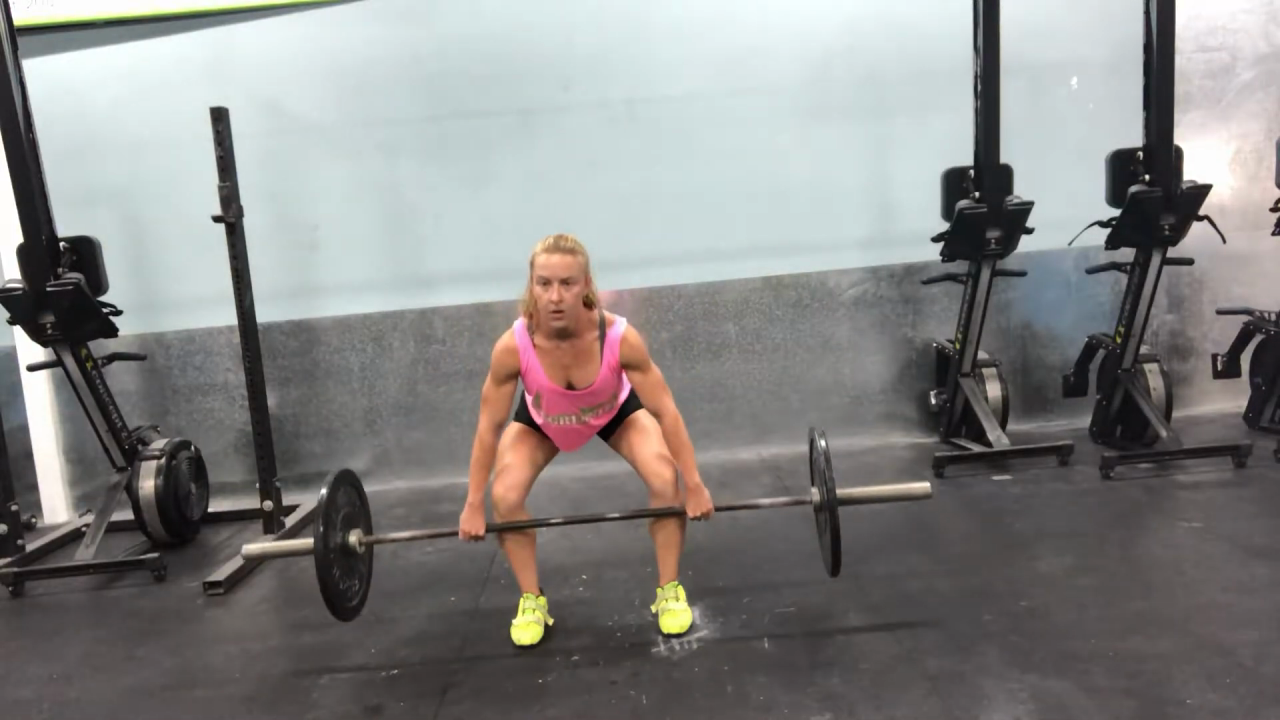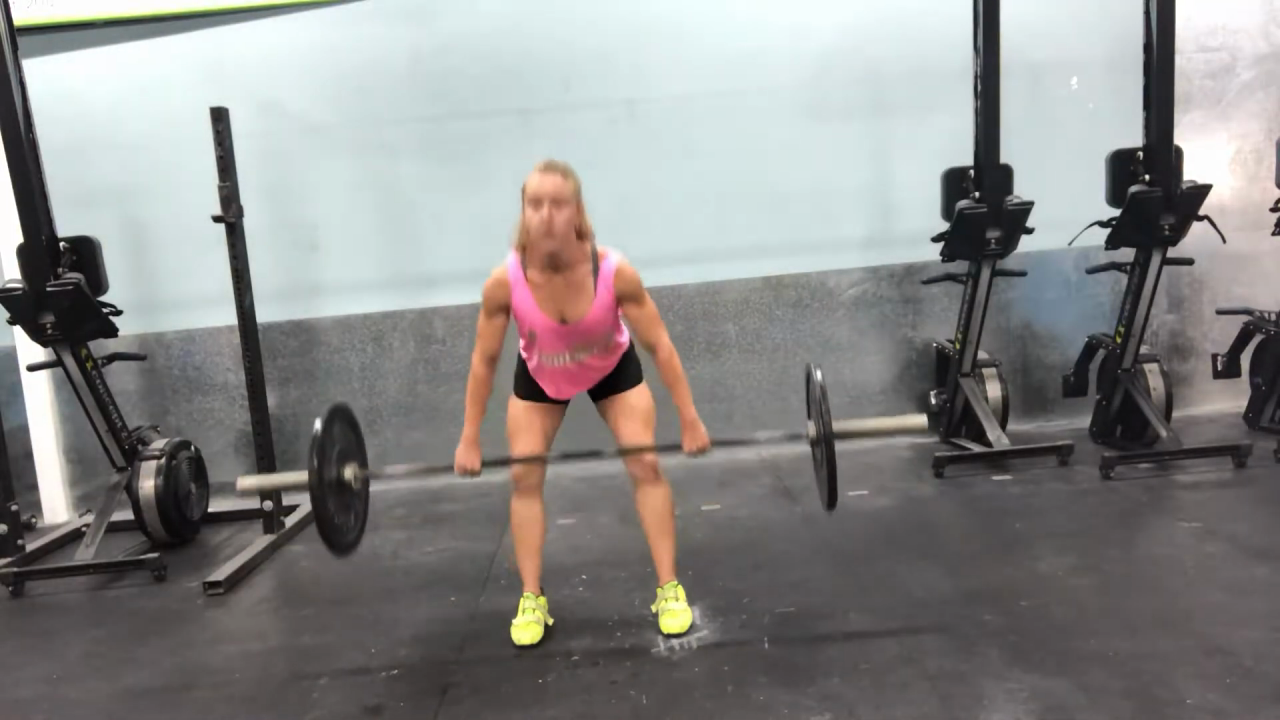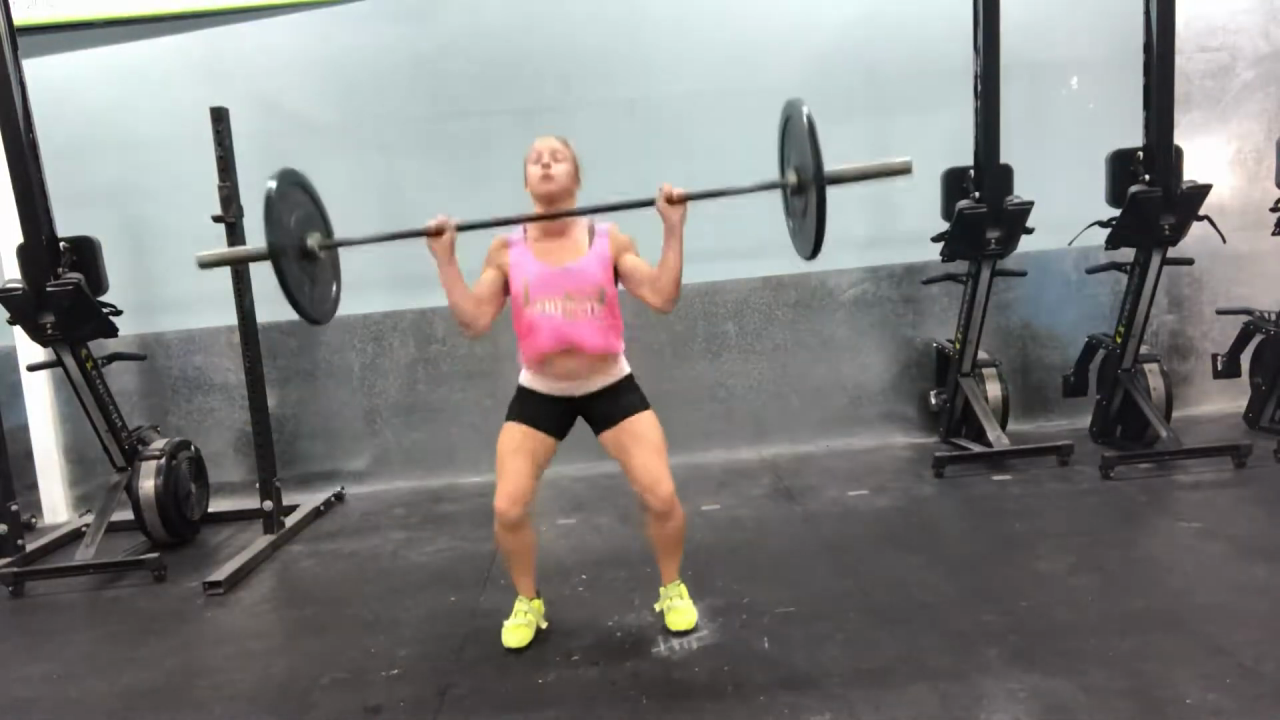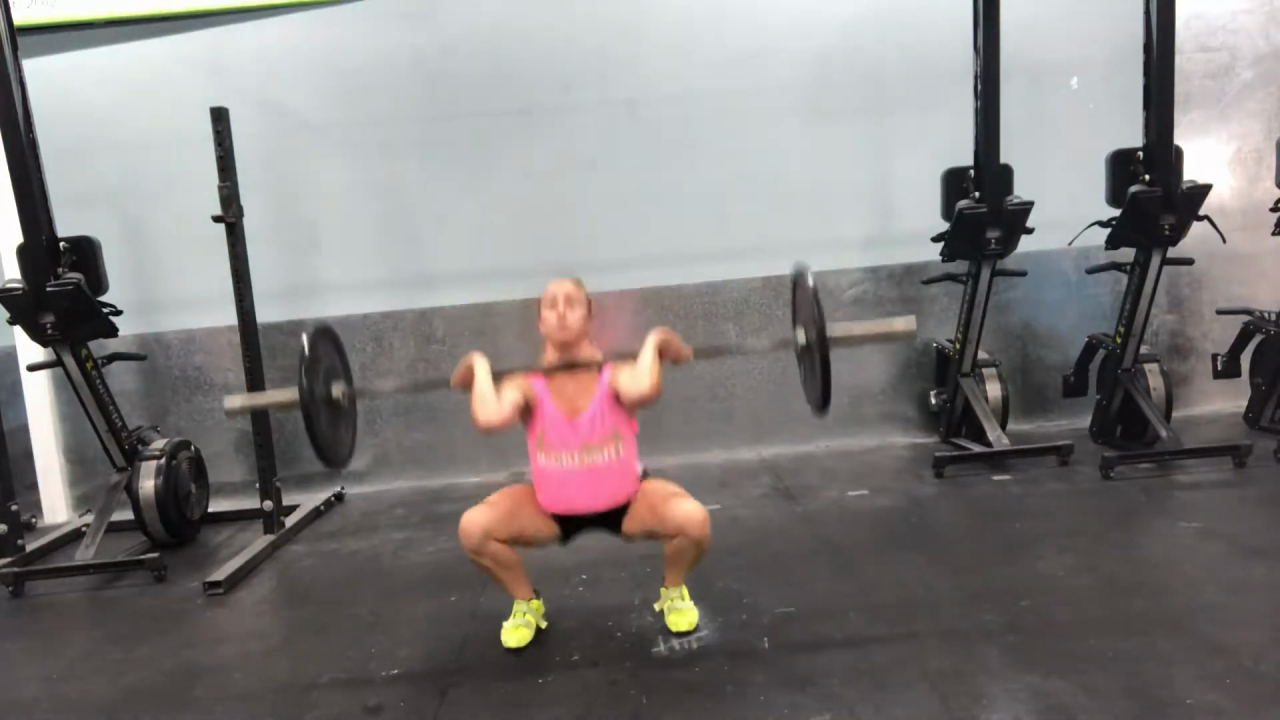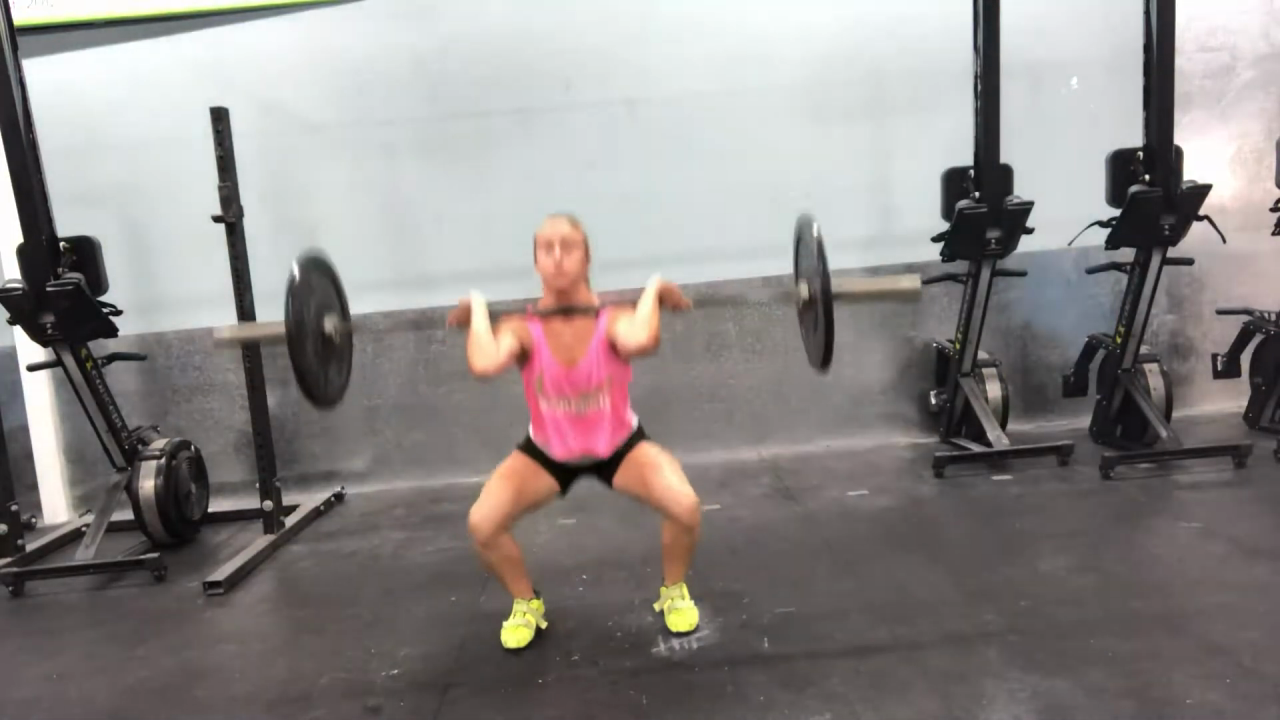
dt=0.5s
person 1, frame 1
left shoulder: (621, 338)
right shoulder: (512, 347)
left elbow: (665, 412)
right elbow: (489, 427)
left wrist: (694, 485)
right wrist: (473, 503)
left hip: (616, 410)
right hip: (540, 420)
left knee: (666, 481)
right knee: (505, 497)
left ankle: (669, 592)
right ankle: (532, 602)
person 1, frame 2
left shoulder: (614, 271)
right shoulder: (504, 281)
left elbow: (658, 344)
right elbow: (485, 359)
left wrist: (689, 419)
right wrist: (469, 438)
left hip: (610, 367)
right hip: (540, 374)
left knee: (647, 467)
right knee: (524, 481)
left ankle: (669, 591)
right ankle: (532, 600)
person 1, frame 3
left shoulder: (607, 239)
right shoulder: (507, 249)
left elbow: (663, 299)
right elbow: (475, 323)
left wrist: (673, 226)
right wrist: (444, 256)
left hip: (610, 385)
right hip: (539, 392)
left knee: (661, 497)
right knee: (508, 510)
left ankle: (672, 590)
right ankle: (527, 602)
person 1, frame 4
left shoulder: (615, 377)
right shoulder: (526, 386)
left elbow: (643, 390)
right elbow: (488, 418)
left wrist: (652, 343)
right wrist: (481, 369)
left hip: (624, 500)
right hip: (554, 509)
left knee: (694, 523)
right knee: (473, 530)
left ankle: (674, 592)
right ankle: (526, 604)
person 1, frame 5
left shoulder: (612, 321)
right shoulder: (523, 329)
left elbow: (641, 341)
right elbow: (483, 365)
left wrist: (653, 290)
right wrist: (478, 308)
left hip: (618, 445)
right hip: (548, 453)
left knee: (684, 506)
right knee: (482, 524)
left ankle: (674, 592)
right ankle: (526, 604)
